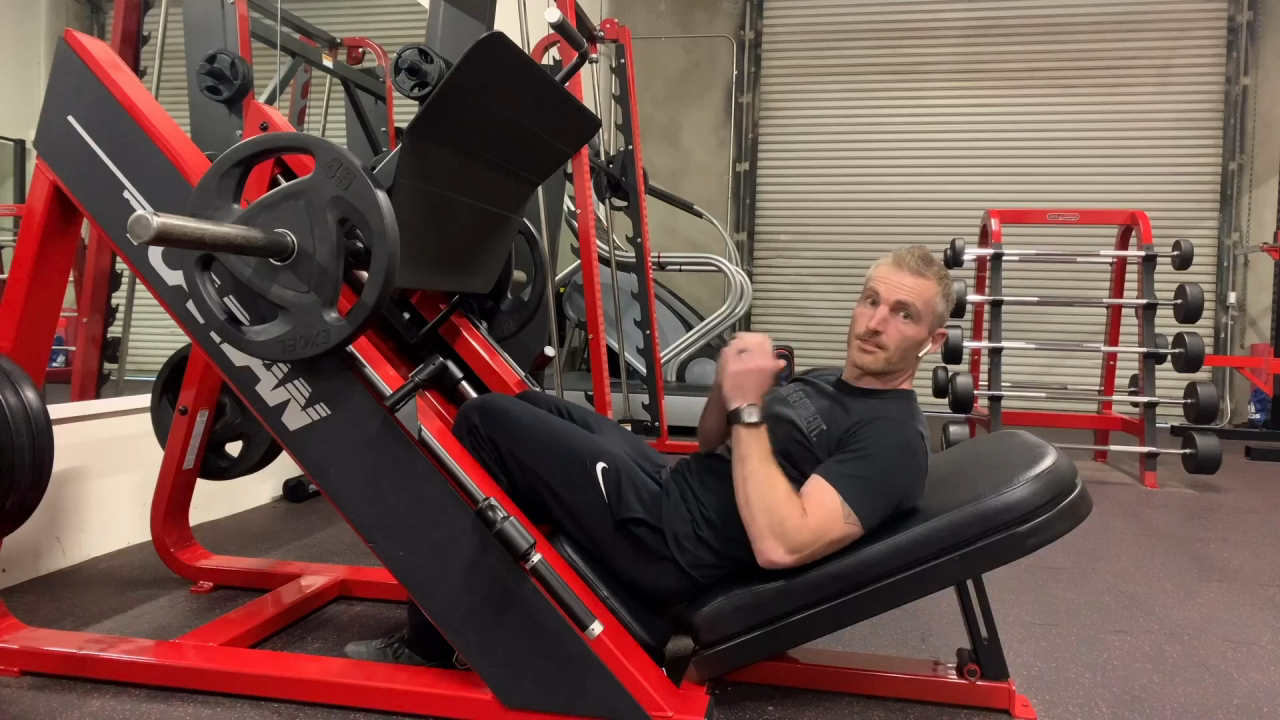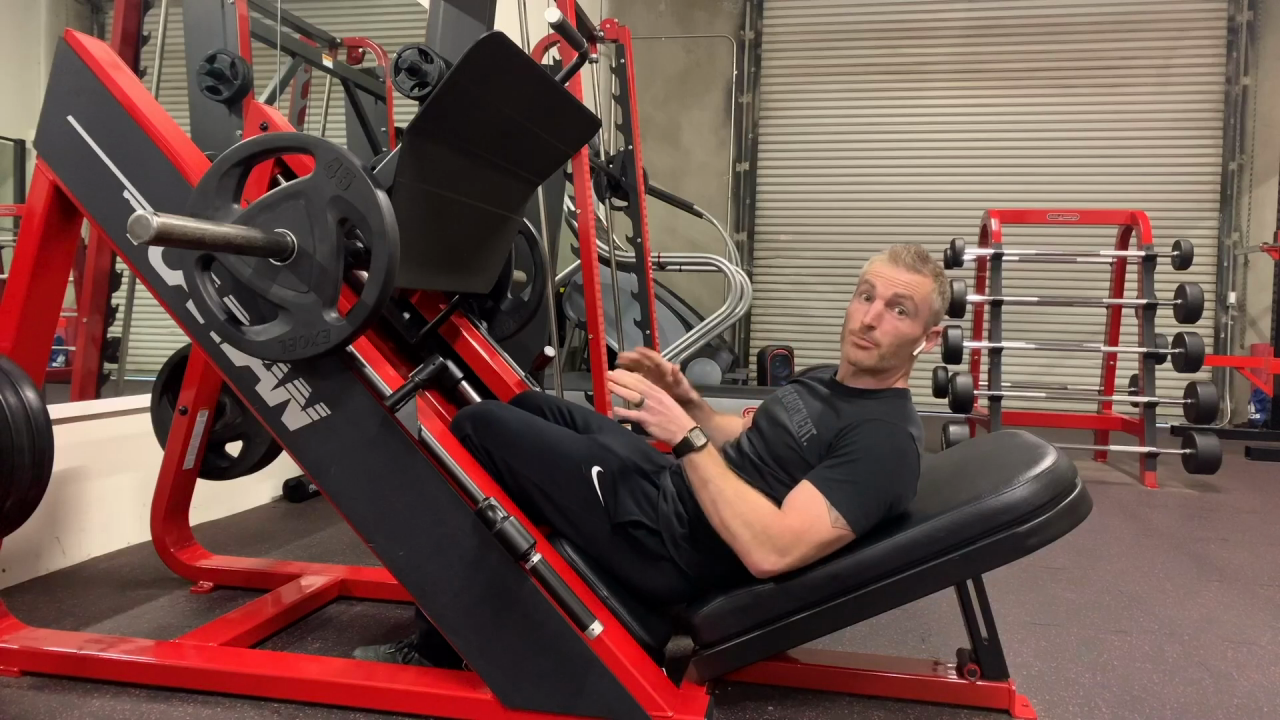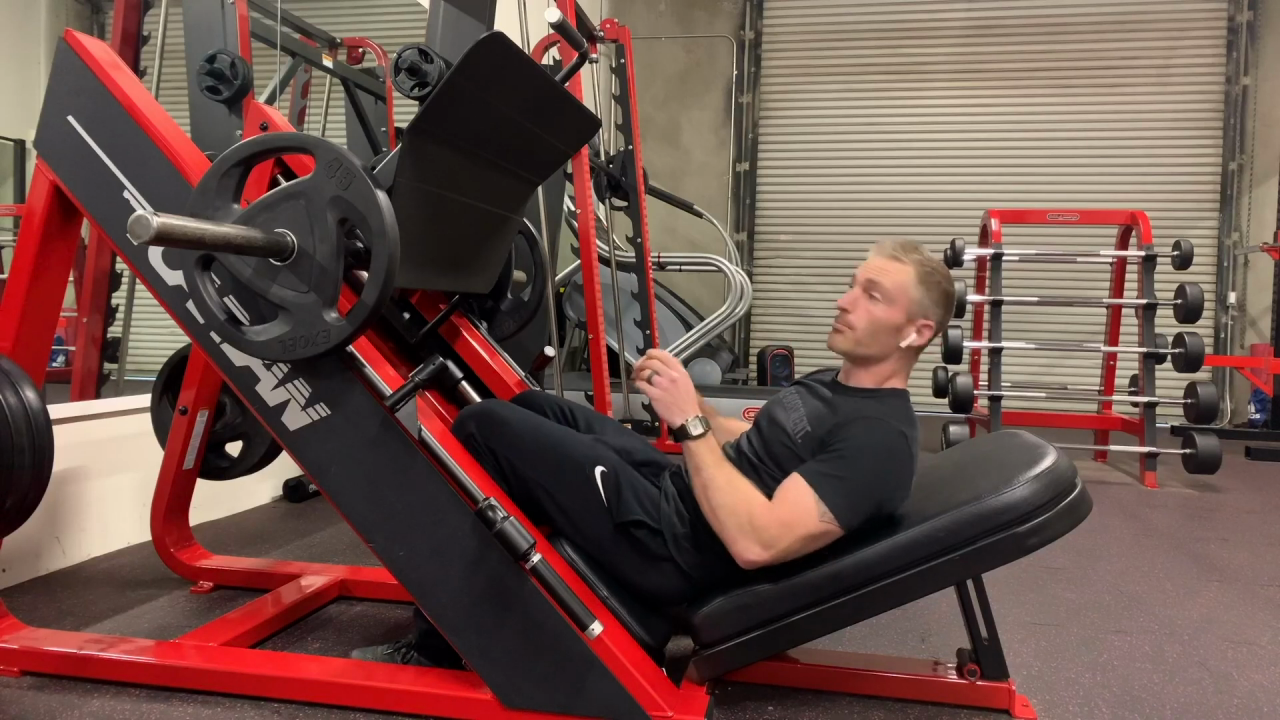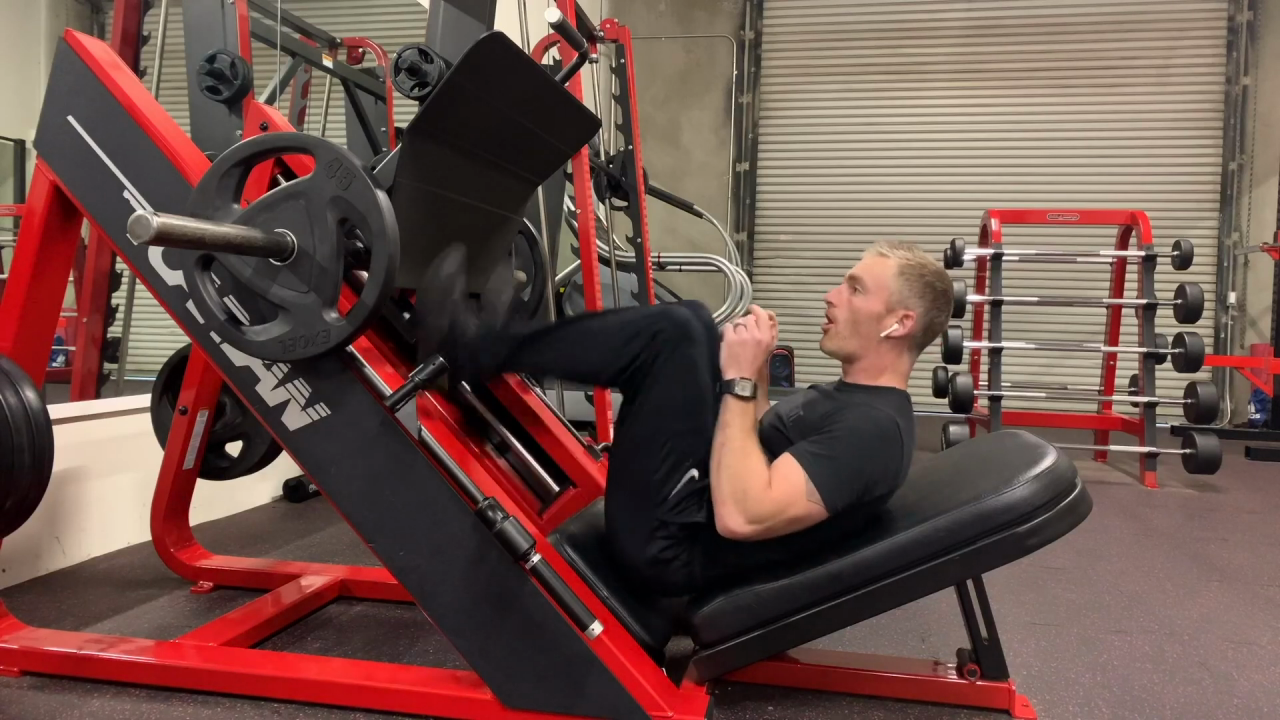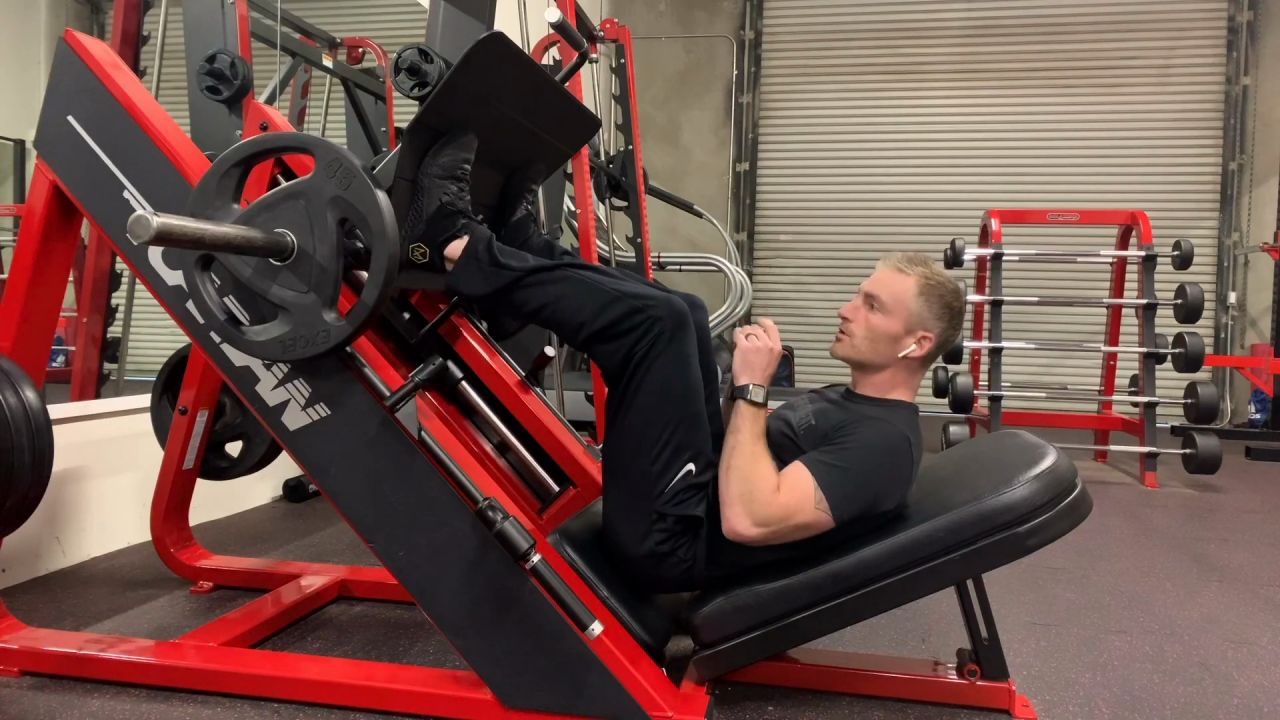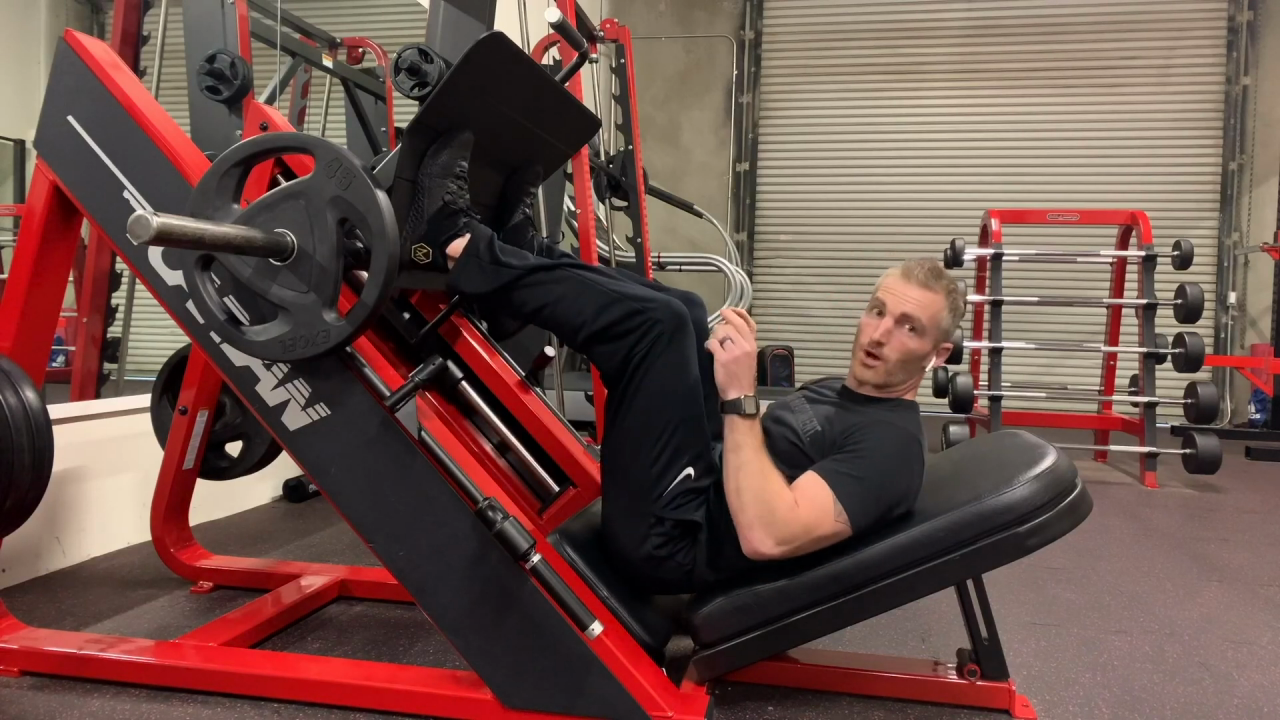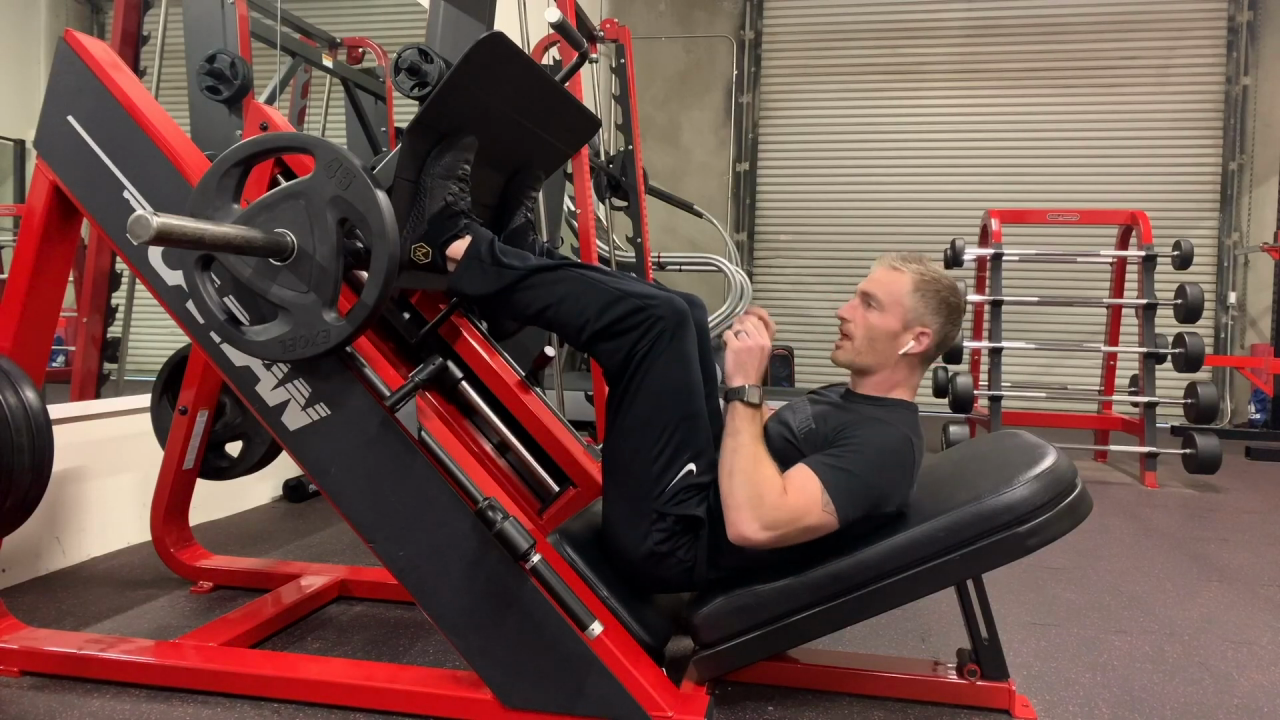
dt=0.5s
person 1, frame 1
left shoulder: (893, 439)
right shoulder: (829, 381)
left elbow: (777, 546)
left wrist: (749, 408)
right wrist: (725, 387)
left hip: (667, 540)
right hip: (672, 485)
left knee: (485, 421)
right knee: (526, 406)
left ankle: (427, 644)
person 1, frame 2
left shoulder: (884, 441)
right shoulder: (829, 381)
left elbow: (769, 552)
left wrist: (684, 435)
right wrist: (684, 396)
left hip: (665, 541)
right hip: (673, 489)
left knee: (478, 429)
right knee: (531, 408)
left ankle: (437, 648)
person 1, frame 3
left shoulder: (879, 438)
right shoulder: (830, 384)
left elbow: (756, 543)
left wrist: (689, 421)
right wrist: (693, 404)
left hip: (666, 543)
right hip: (674, 488)
left knee: (484, 429)
right knee: (531, 408)
left ankle: (439, 644)
person 1, frame 4
left shoulder: (876, 436)
right shoulder: (854, 399)
left elbow: (741, 515)
left wrist: (739, 382)
right wrist: (753, 374)
left hip: (672, 548)
right hip: (687, 520)
left knee: (675, 330)
right knee: (686, 324)
left ankle: (477, 346)
right ankle: (490, 345)
person 1, frame 5
left shoulder: (884, 440)
right shoulder: (846, 402)
left elbow: (747, 520)
left wrist: (750, 389)
right wrist: (750, 377)
left hip: (671, 537)
right hip: (696, 496)
left knee: (656, 320)
right knee: (677, 317)
left ankle: (454, 244)
right ankle: (520, 244)
person 1, frame 6
left shoulder: (891, 445)
right shoulder: (834, 390)
left elbow: (765, 536)
left wrist: (739, 397)
right wrist: (730, 364)
left hip: (669, 541)
right hip: (702, 498)
left knee: (654, 322)
right knee: (676, 314)
left ankle: (454, 244)
right ankle: (518, 245)
person 1, frame 7
left shoulder: (885, 441)
right shoulder: (848, 400)
left elbow: (753, 524)
left wrist: (745, 389)
right wrist: (747, 374)
left hip: (670, 538)
right hip: (691, 505)
left knee: (658, 320)
right knee: (676, 315)
left ankle: (456, 246)
right ankle: (519, 249)
